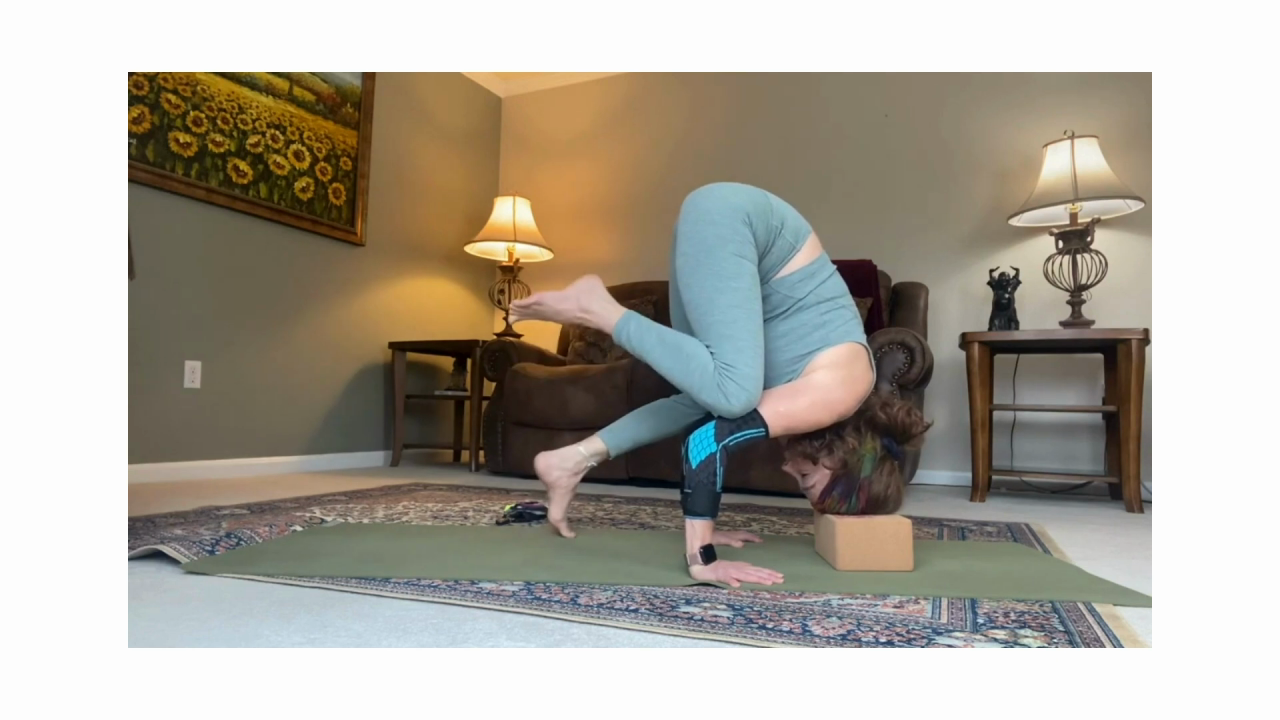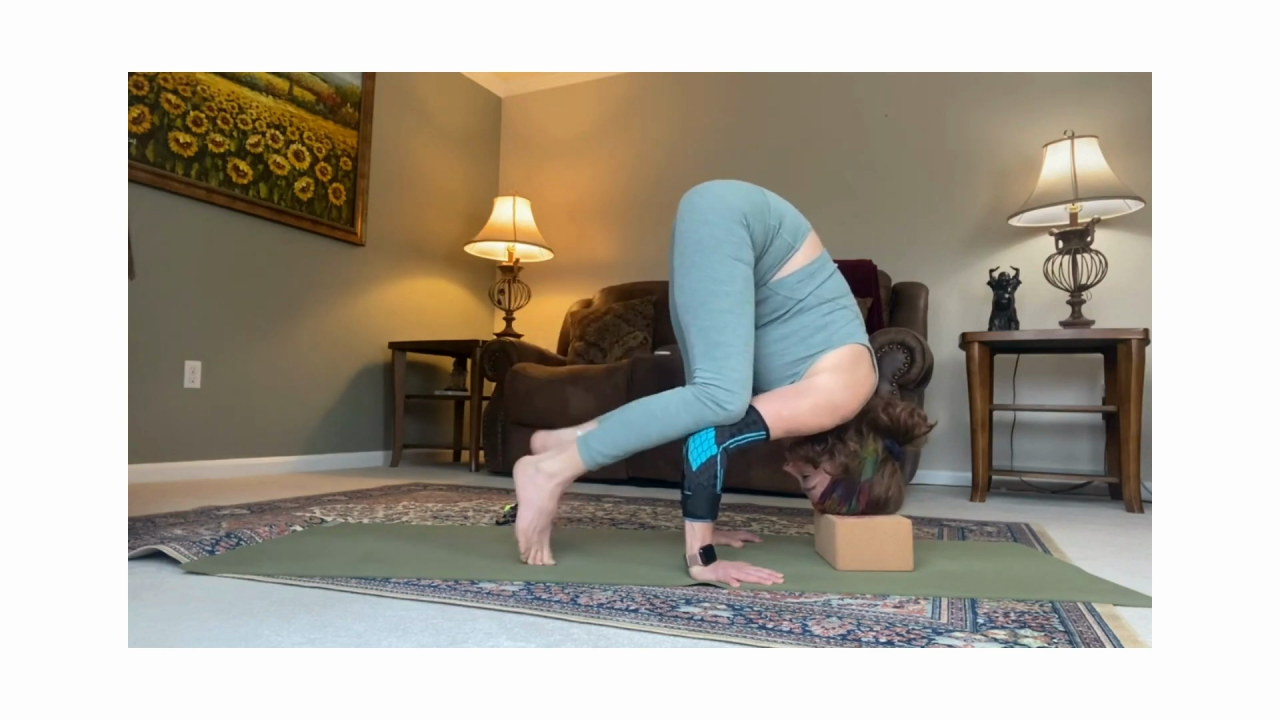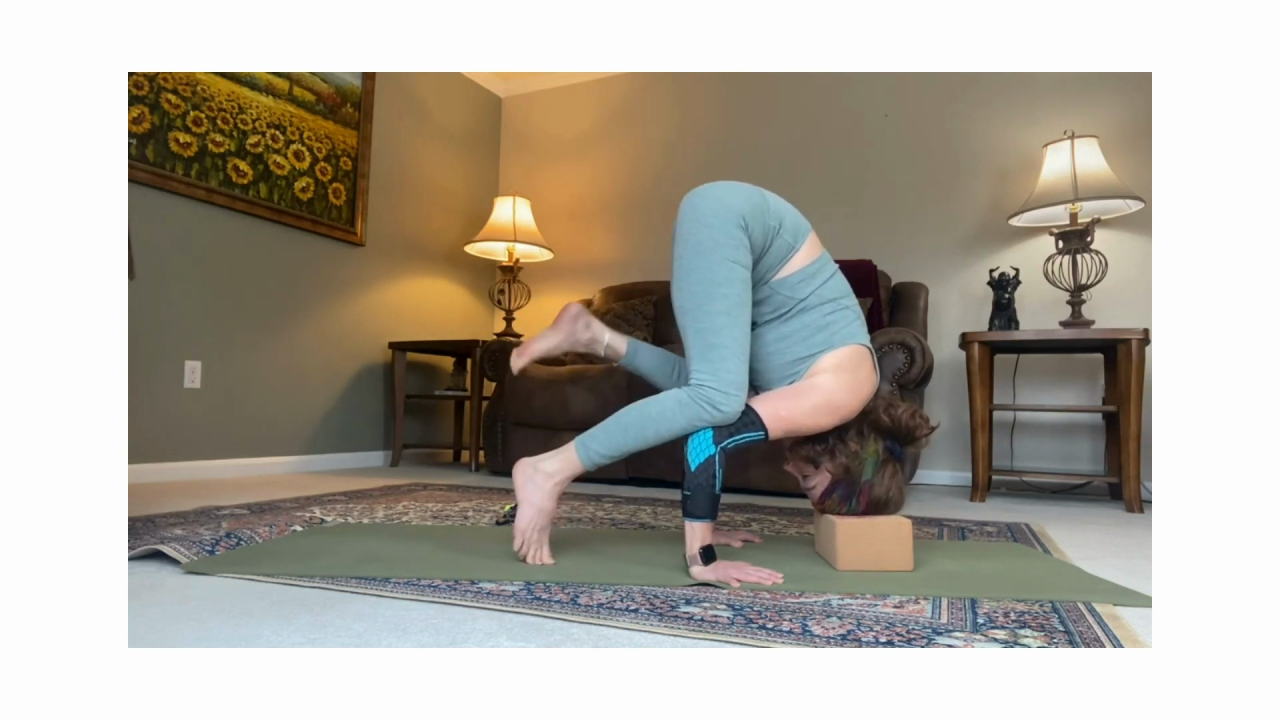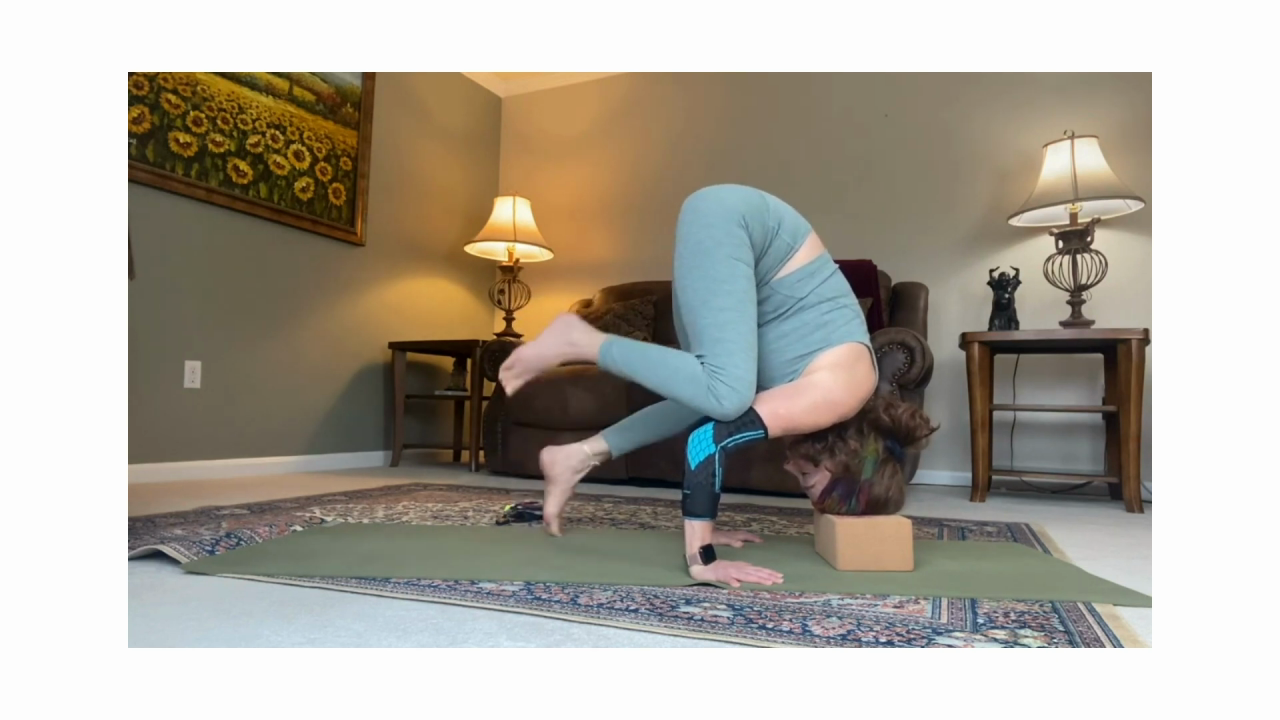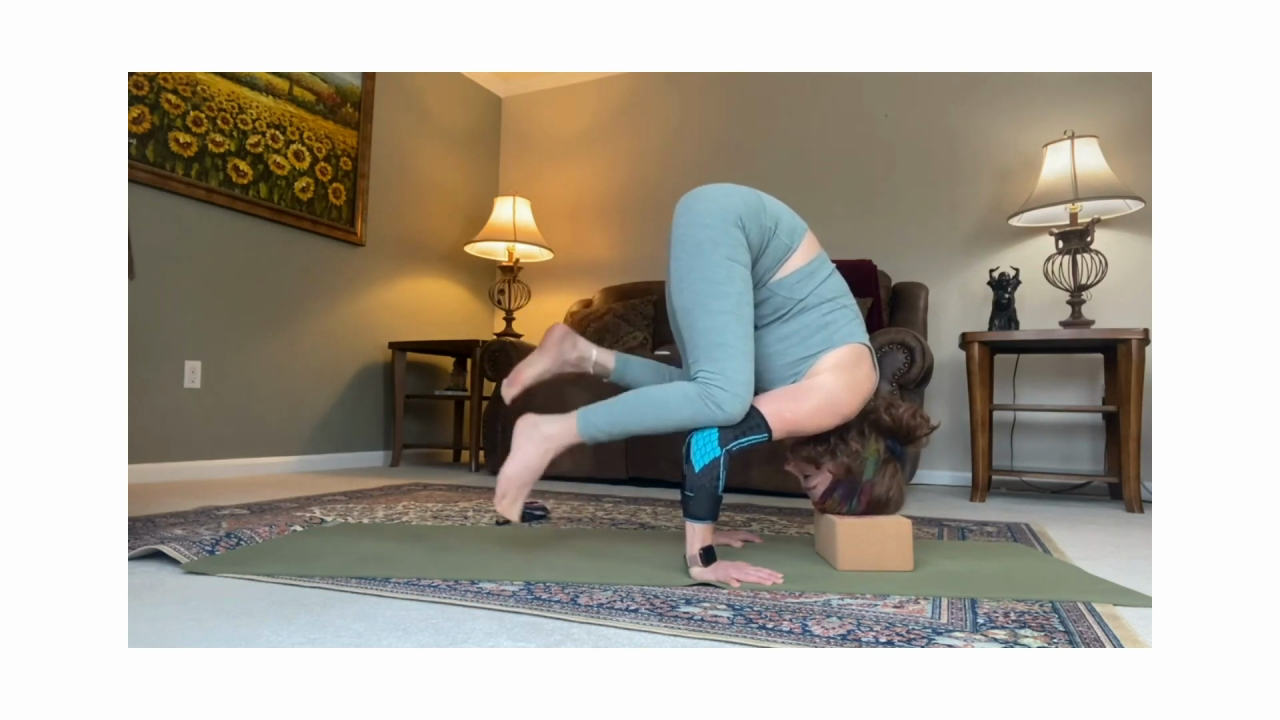
dt=1s
person 1, frame 1
left shoulder: (844, 382)
right shoulder: (837, 393)
right elbow: (712, 441)
left wrist: (704, 527)
right wrist: (701, 560)
left hip: (736, 226)
left knee: (710, 398)
right knee: (730, 394)
left ankle: (573, 461)
right ankle: (599, 311)
person 1, frame 2
left shoulder: (844, 383)
right shoulder: (839, 397)
right elbow: (715, 440)
left wrist: (703, 527)
right wrist: (700, 559)
left hip: (735, 223)
left knee: (711, 400)
right knee: (720, 400)
left ankle: (565, 444)
right ankle: (551, 471)
person 1, frame 3
left shoulder: (840, 388)
right shoulder: (838, 398)
right elbow: (713, 440)
left wrist: (704, 528)
right wrist: (700, 560)
left hip: (738, 224)
left knee: (712, 397)
right knee: (717, 402)
left ankle: (594, 336)
right ankle: (550, 472)
person 1, frame 4
left shoulder: (841, 384)
right shoulder: (838, 394)
right elbow: (714, 440)
left wrist: (703, 530)
right wrist: (700, 560)
left hip: (737, 227)
right hip: (727, 219)
left knee: (713, 398)
right knee: (725, 396)
left ankle: (580, 457)
right ankle: (579, 341)
person 1, frame 5
left shoulder: (844, 384)
right shoulder: (839, 398)
right elbow: (715, 445)
left wrist: (704, 529)
right wrist: (700, 561)
left hip: (737, 226)
right hip: (723, 219)
left knee: (710, 400)
right knee: (723, 402)
left ankle: (582, 355)
right ankle: (553, 434)
